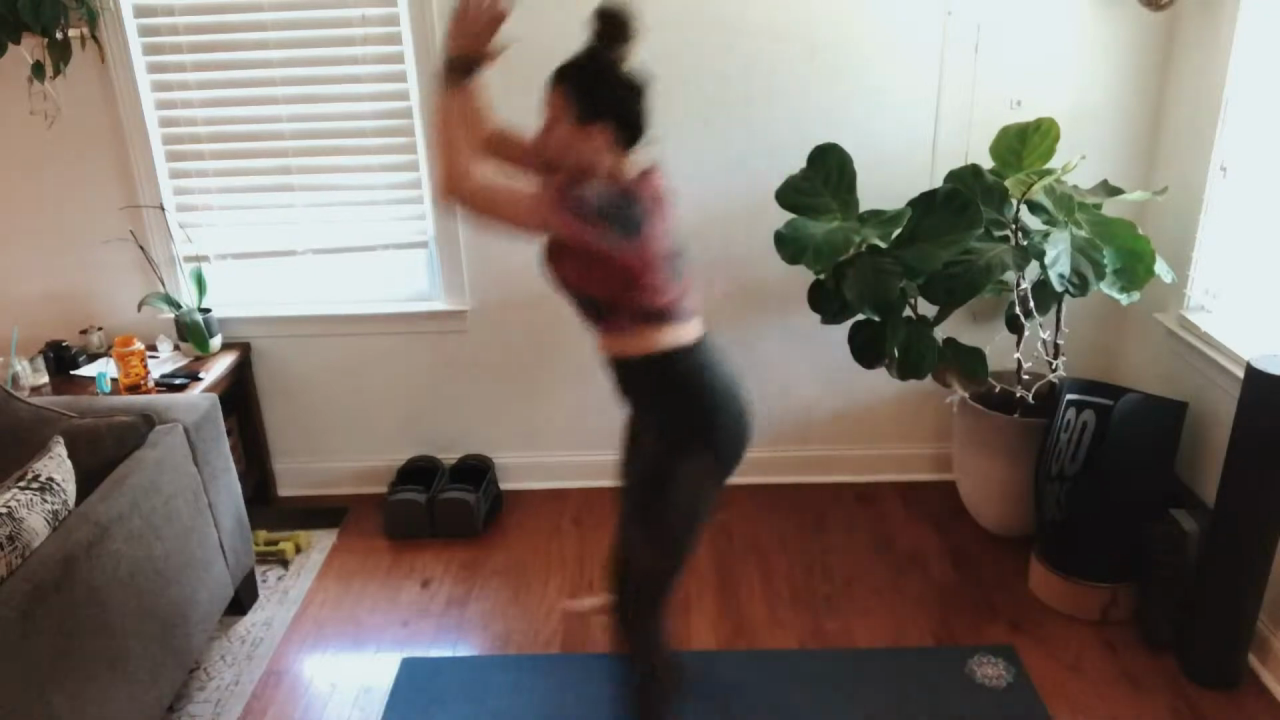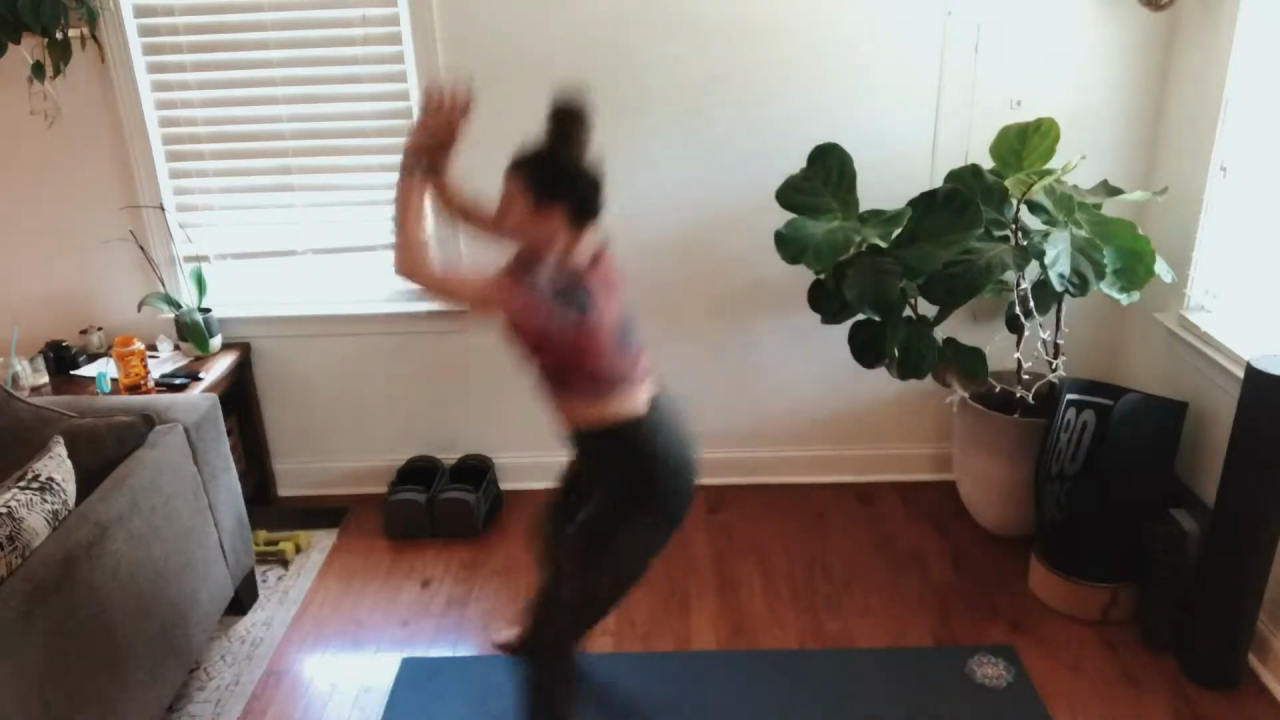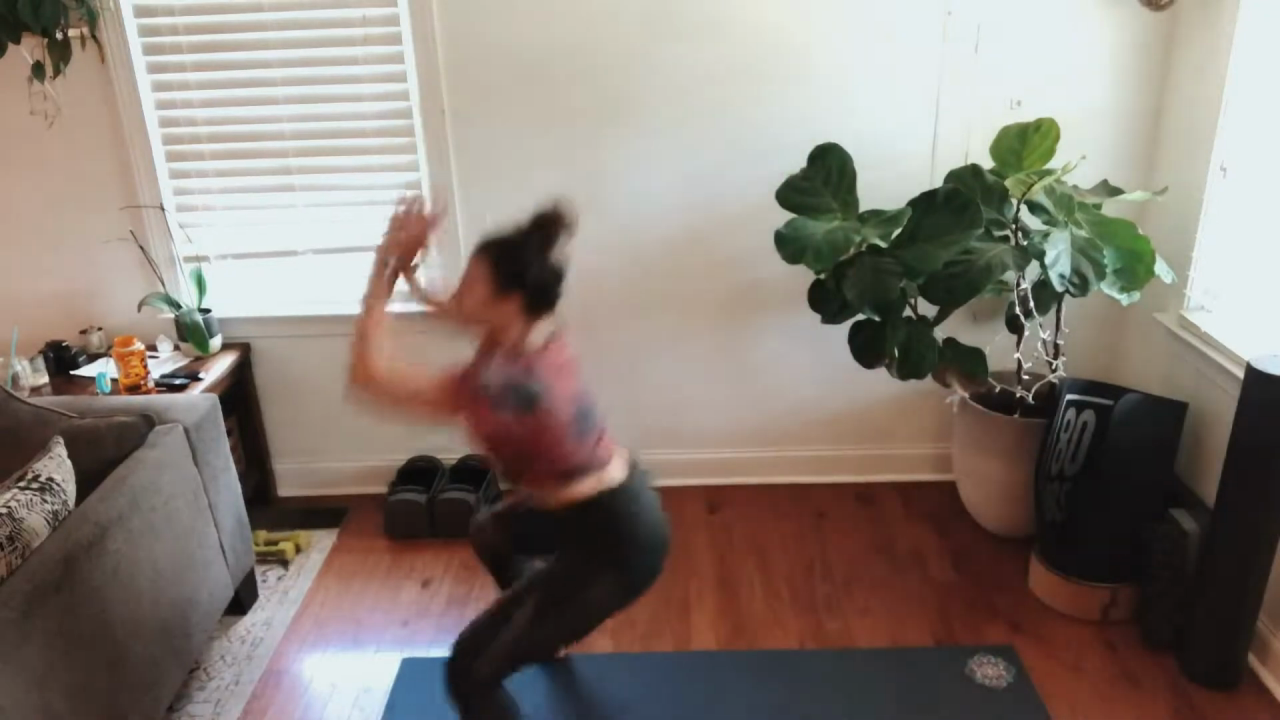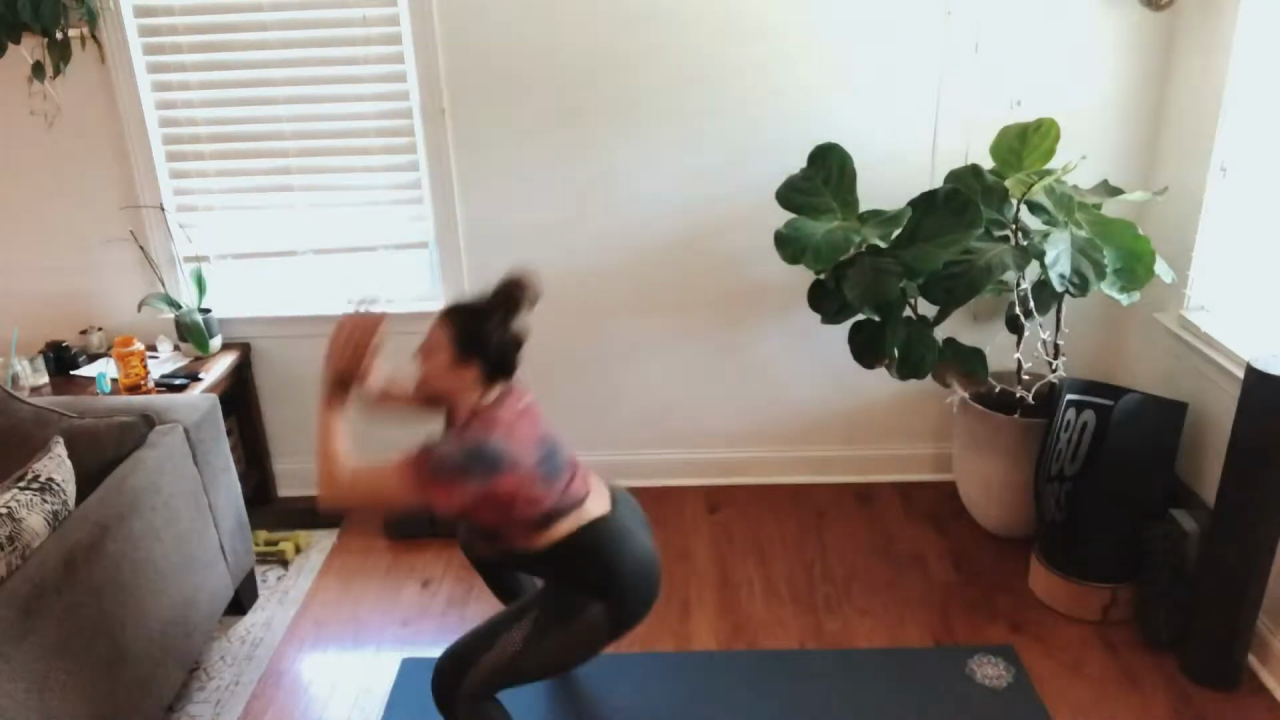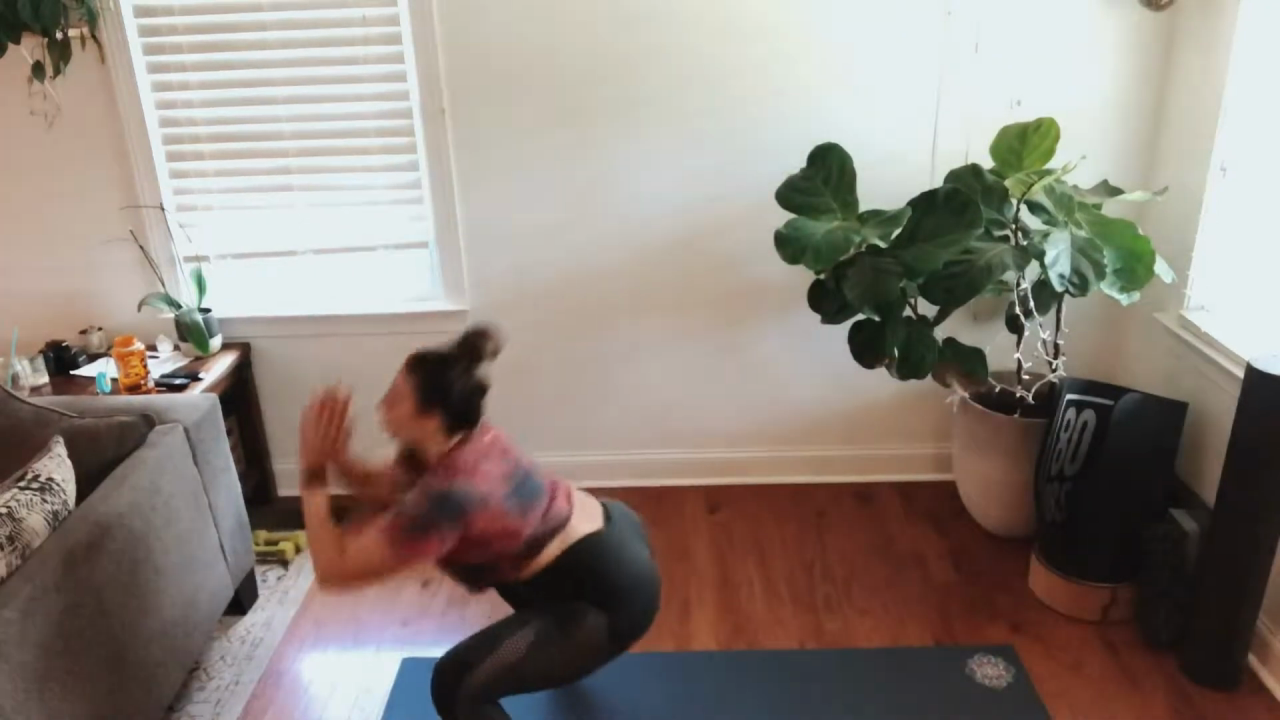
dt=0.1s
person 1, frame 1
left shoulder: (602, 202)
right shoulder: (616, 175)
left elbow: (462, 187)
right elbow: (487, 141)
left wrist: (459, 67)
right wrist: (468, 71)
left hip: (693, 412)
right hip: (677, 388)
left knee: (643, 603)
right knee: (638, 530)
right ankle: (638, 609)
person 1, frame 2
left shoulder: (550, 286)
right shoulder: (578, 251)
left elbow: (415, 266)
right elbow: (469, 213)
left wrist: (416, 163)
right wrist: (434, 168)
left hip: (641, 472)
right hip: (625, 443)
left knee: (549, 637)
right knee: (560, 536)
right ankle: (540, 633)
person 1, frame 3
left shoulder: (508, 382)
right shoulder: (534, 336)
left elbow: (371, 378)
right elbow: (448, 306)
left wrist: (380, 276)
right wrist: (401, 268)
left hip: (620, 546)
right hip: (620, 497)
left knee: (470, 670)
right knee: (489, 538)
right ankle: (550, 626)
person 1, frame 4
left shoulder: (470, 453)
right shoulder: (494, 397)
left elbow: (337, 489)
right elbow: (403, 393)
left wrist: (335, 391)
right wrist: (358, 382)
left hip: (611, 578)
right hip: (619, 523)
left knee: (456, 684)
right knee: (480, 543)
right ankle: (539, 641)
person 1, frame 5
left shoulder: (446, 497)
right shoulder: (464, 441)
left elbow: (334, 569)
right elbow: (380, 486)
left wrist: (313, 476)
right wrist: (335, 454)
left hip: (617, 595)
left knee: (455, 686)
right ankle: (551, 644)
